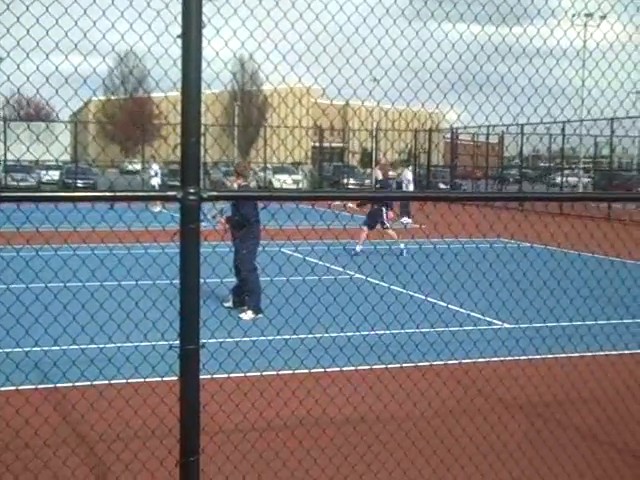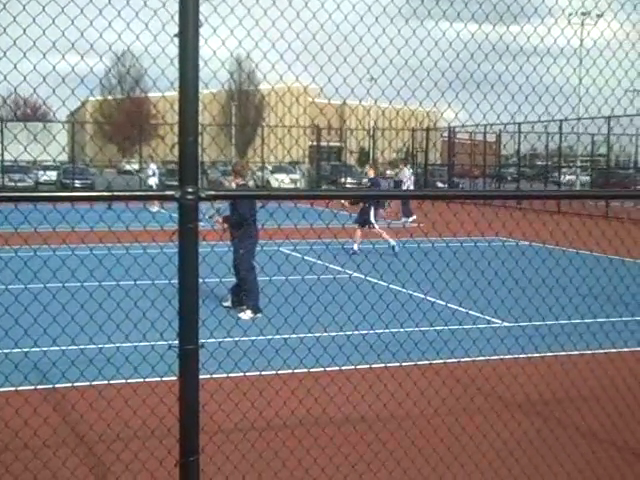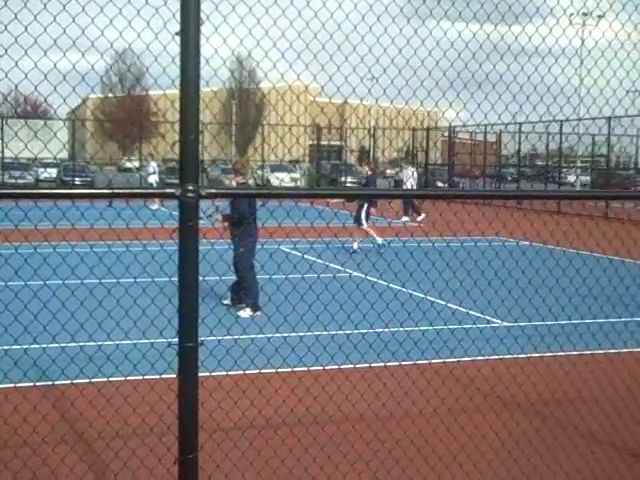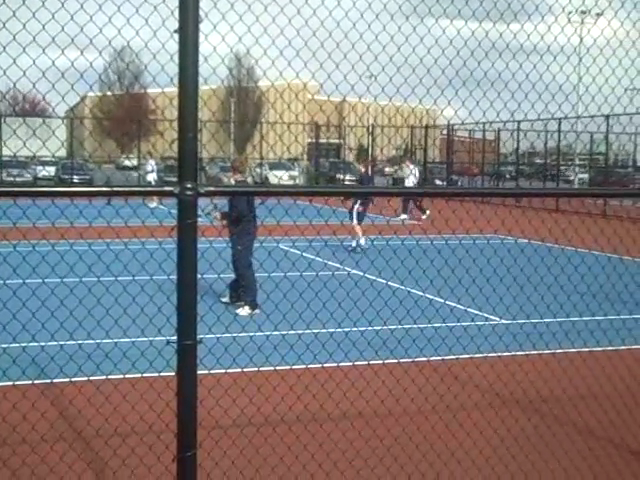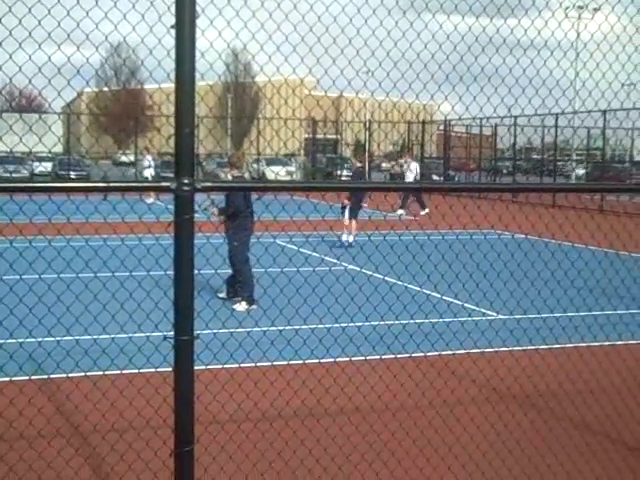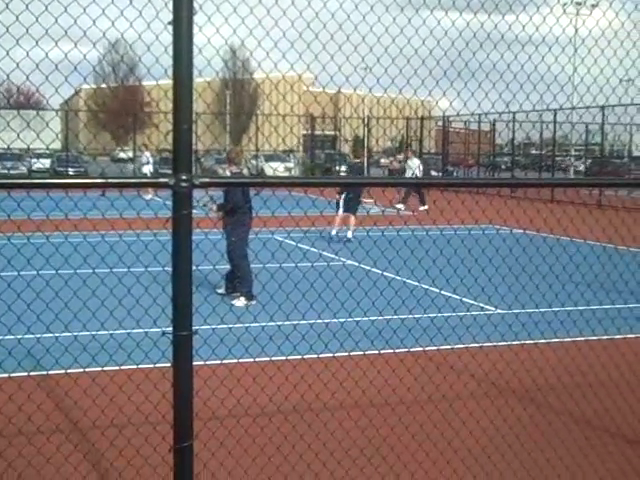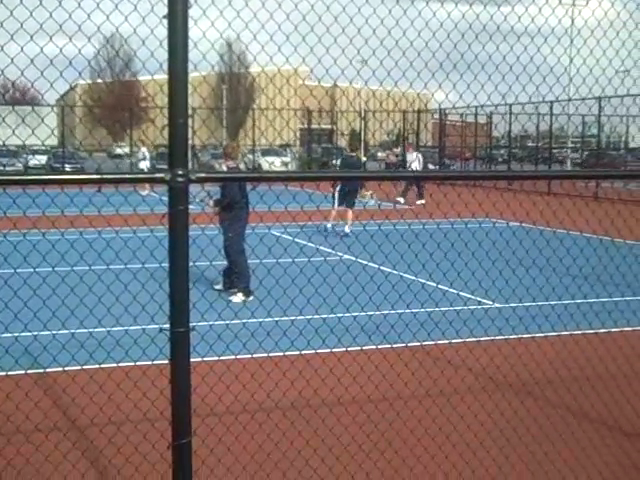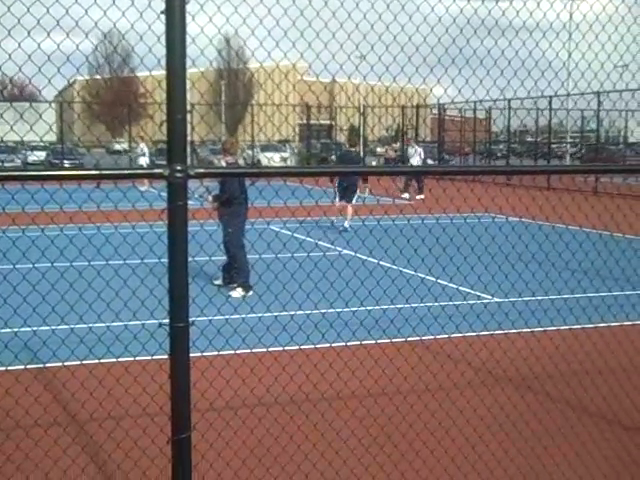
dt=0.1s
person 1, frame 1
right shoulder: (243, 191)
left elbow: (246, 217)
left wrist: (227, 220)
right wrist: (231, 221)
left hip: (247, 238)
right hip: (242, 237)
left knee: (248, 272)
right knee: (240, 270)
left ankle: (254, 308)
right ankle: (238, 299)
person 1, frame 2
right shoulder: (242, 190)
left elbow: (242, 216)
left wrist: (225, 219)
right wrist: (229, 221)
left hip: (245, 237)
right hip: (241, 236)
left knee: (247, 271)
right knee: (239, 269)
left ankle: (253, 308)
right ankle: (237, 299)
person 1, frame 3
right shoulder: (245, 189)
left elbow: (241, 214)
left wrist: (224, 217)
right wrist: (230, 220)
left hip: (245, 235)
right hip: (243, 234)
left knee: (246, 269)
right knee: (240, 267)
left ankle: (253, 306)
right ankle: (237, 297)
person 1, frame 4
right shoulder: (244, 187)
left elbow: (239, 212)
left wrist: (223, 216)
right wrist: (228, 218)
left hip: (243, 233)
right hip: (242, 232)
left knee: (244, 267)
right knee: (239, 265)
left ankle: (251, 304)
right ankle: (235, 294)
person 1, frame 5
right shoulder: (241, 182)
left elbow: (236, 207)
left wrist: (220, 211)
right wrist: (226, 214)
left hip: (240, 228)
right hip: (239, 227)
left knee: (241, 262)
right knee: (235, 260)
left ankle: (248, 299)
right ankle: (232, 290)
person 1, frame 6
right shoulder: (240, 178)
left elbow: (235, 203)
left wrist: (219, 208)
right wrist: (224, 210)
left hip: (238, 224)
right hip: (238, 223)
left knee: (240, 258)
right knee: (234, 256)
left ankle: (247, 295)
right ankle: (231, 285)
person 1, frame 7
right shoulder: (236, 173)
left elbow: (232, 198)
left wrist: (216, 203)
right wrist: (220, 206)
left hip: (235, 219)
right hip: (234, 218)
left knee: (237, 253)
right knee: (231, 251)
left ankle: (244, 290)
right ankle: (229, 282)
person 1, frame 8
right shoulder: (235, 168)
left elbow: (231, 194)
left wrist: (215, 198)
right wrist: (219, 201)
left hip: (234, 214)
right hip: (233, 213)
left knee: (236, 248)
right knee: (230, 246)
left ankle: (244, 286)
right ankle: (229, 277)
